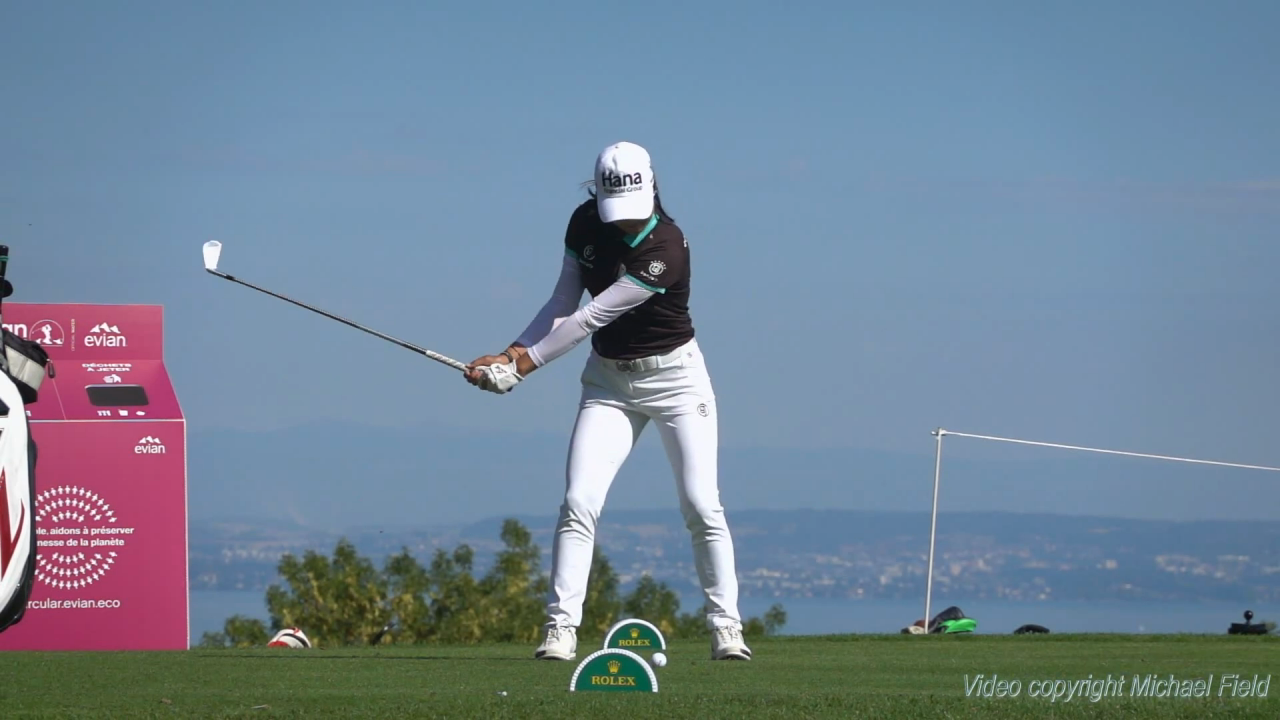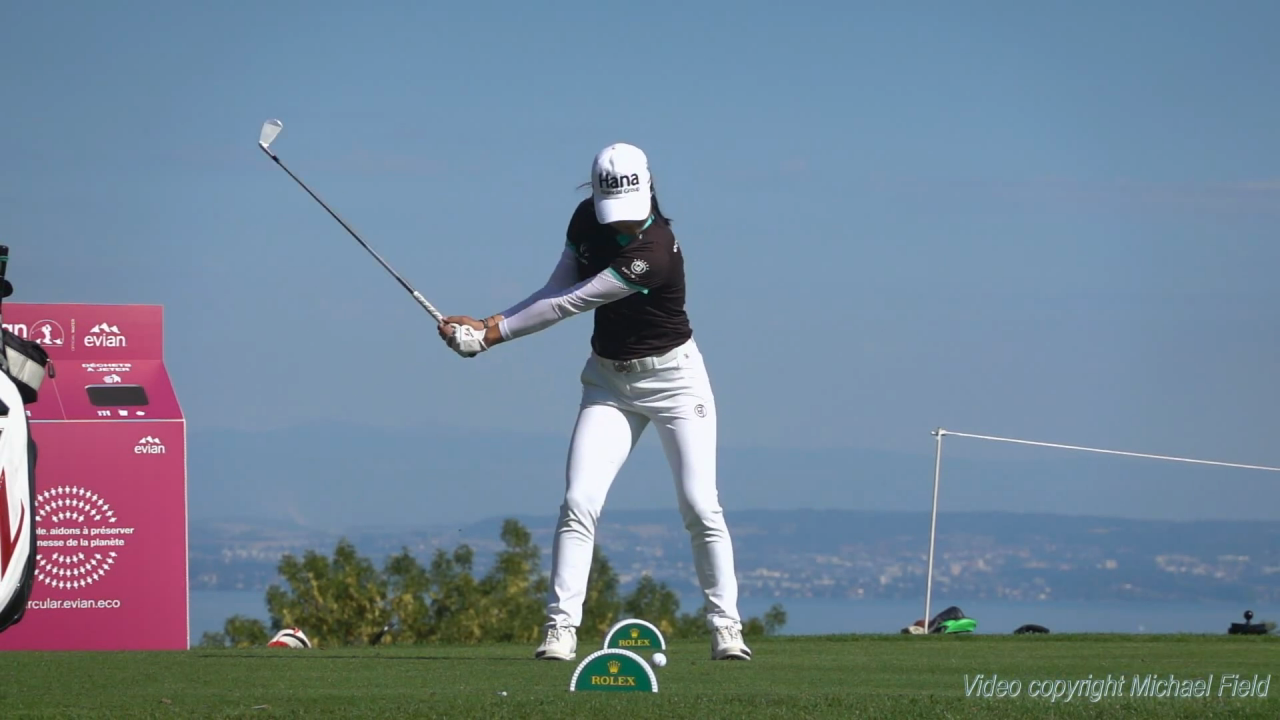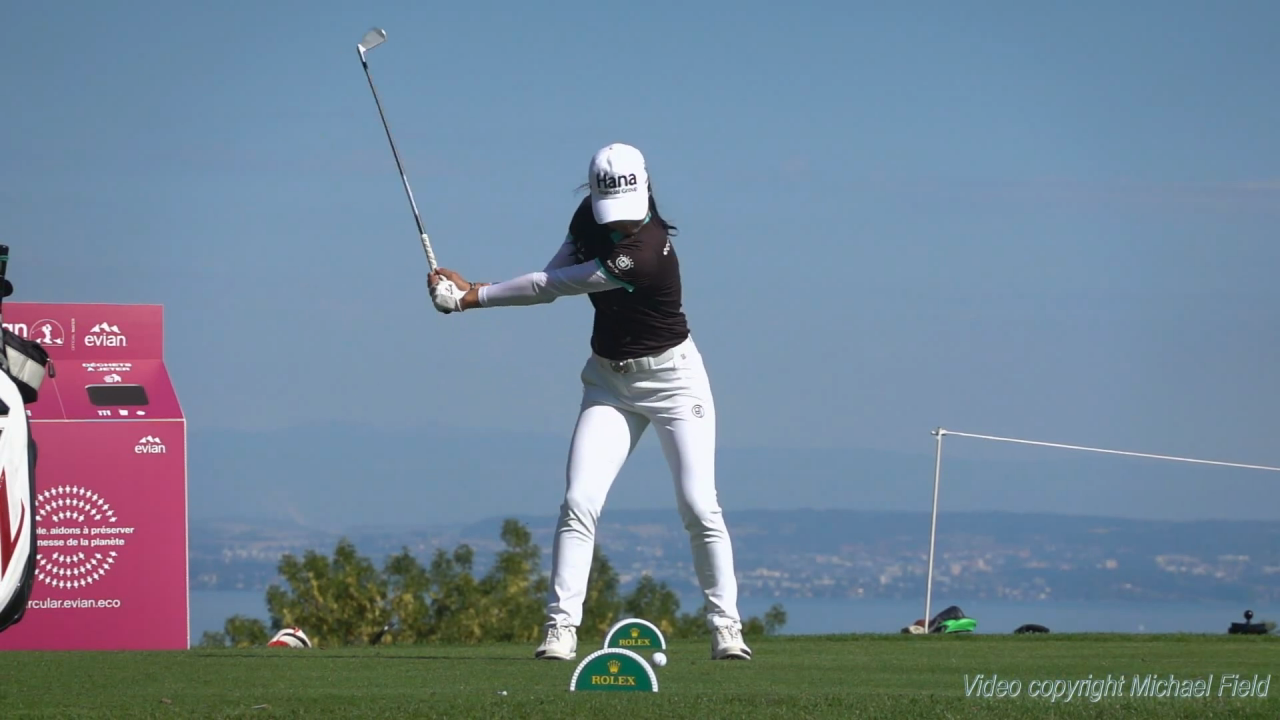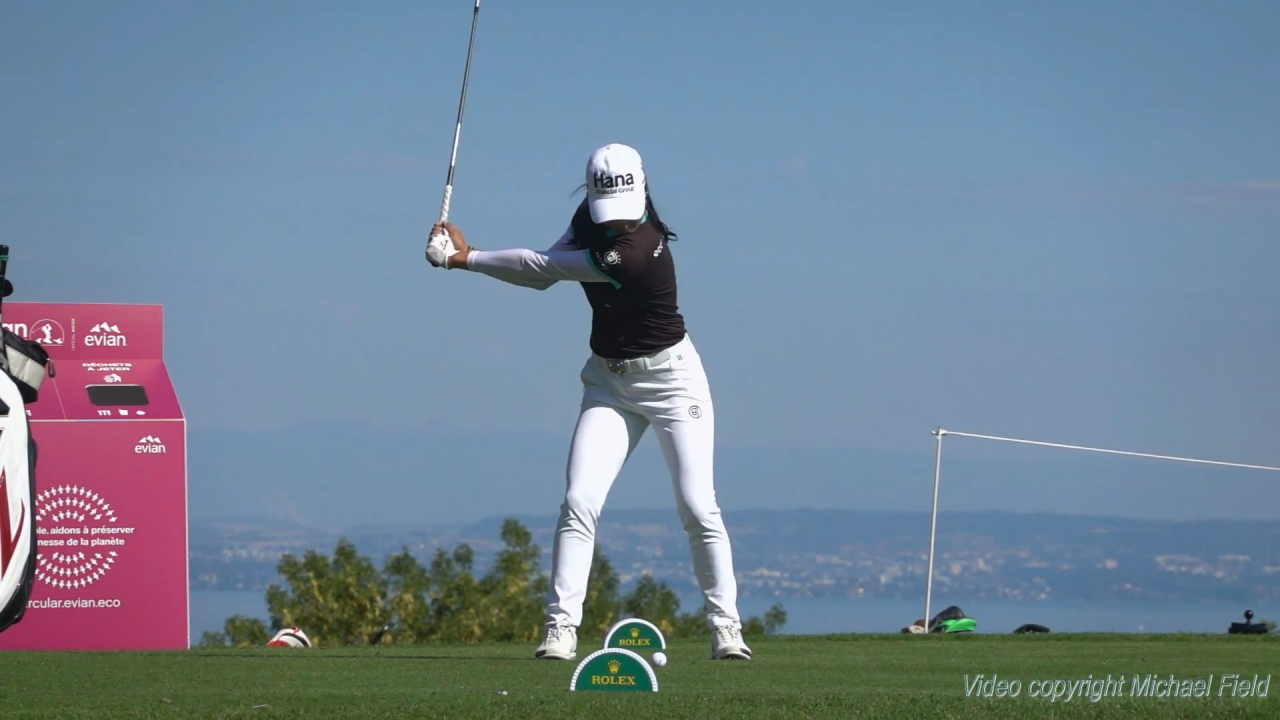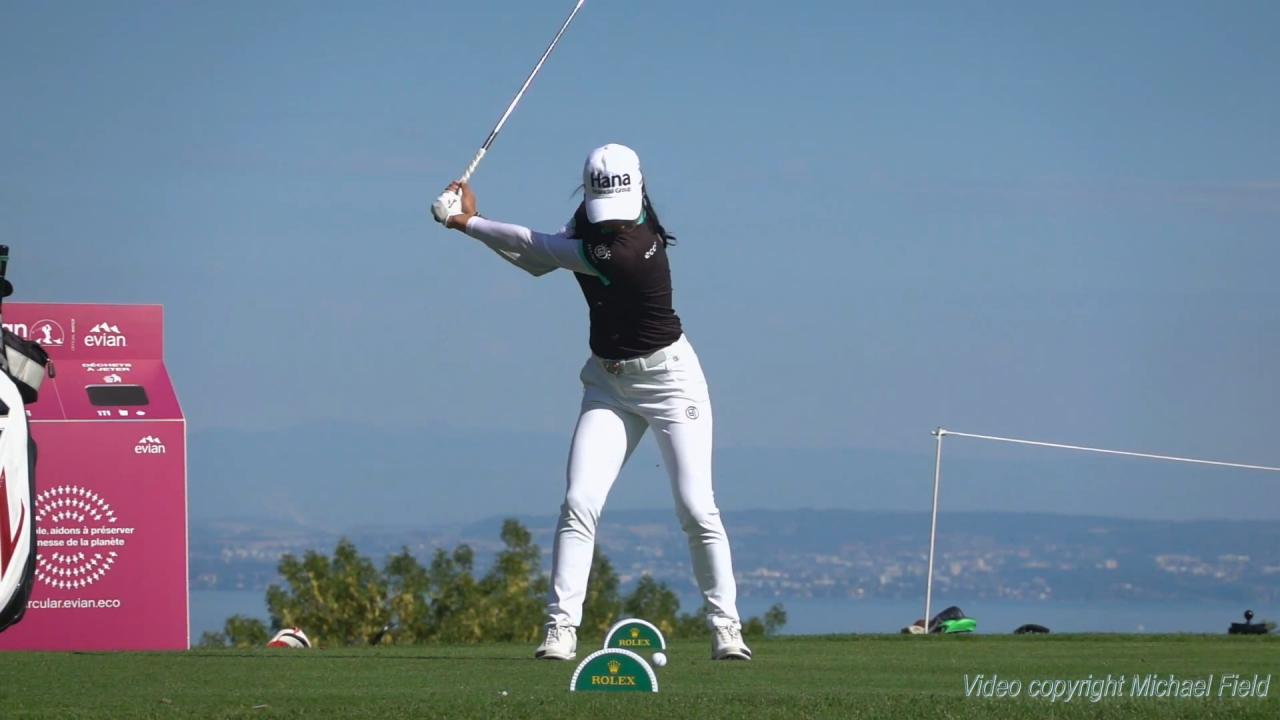
dt=0.2s
person 1, frame 1
left shoulder: (665, 248)
right shoulder: (585, 224)
left elbow: (593, 316)
right elbow: (562, 304)
left wrist: (525, 362)
right wrist: (511, 351)
left hip: (674, 377)
right hip: (608, 379)
left knee: (701, 504)
right knee: (578, 502)
left ankle: (727, 625)
right ankle: (561, 627)
person 1, frame 2
left shoulder: (655, 250)
right shoulder: (586, 219)
left elbow: (571, 303)
right elbow: (555, 291)
left wrist: (493, 333)
right wrist: (489, 323)
left hip: (673, 378)
right hip: (607, 380)
left knee: (699, 504)
right knee: (578, 502)
left ankle: (726, 625)
right ankle: (561, 627)
person 1, frame 3
left shoulder: (646, 252)
right shoulder: (588, 217)
left elbow: (555, 286)
right elbow: (551, 280)
left wrist: (474, 296)
right wrist: (475, 290)
left hip: (672, 378)
right hip: (609, 381)
left knee: (698, 505)
right knee: (578, 502)
left ankle: (726, 626)
right ankle: (561, 627)
person 1, frame 4
left shoulder: (637, 253)
right shoulder: (591, 216)
left elbow: (543, 267)
right elbow: (544, 274)
left wrist: (467, 259)
right wrist: (469, 254)
left hip: (670, 378)
right hip: (608, 381)
left knee: (696, 506)
right knee: (579, 502)
left ankle: (726, 626)
right ankle: (561, 627)
person 1, frame 5
left shoulder: (627, 253)
right shoulder: (592, 216)
left elbow: (539, 248)
right elbow: (538, 261)
left wrist: (468, 222)
right wrist: (471, 219)
left hip: (668, 378)
right hip: (607, 382)
left knee: (695, 506)
right knee: (578, 503)
left ankle: (726, 626)
right ankle: (560, 628)
